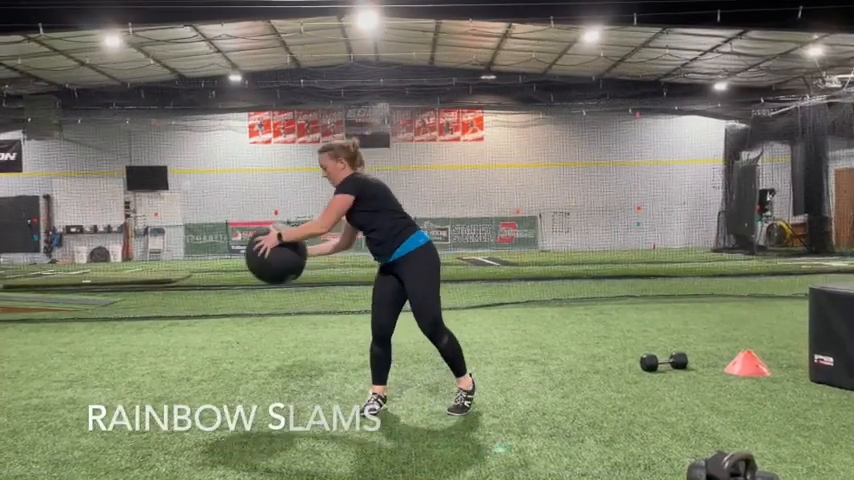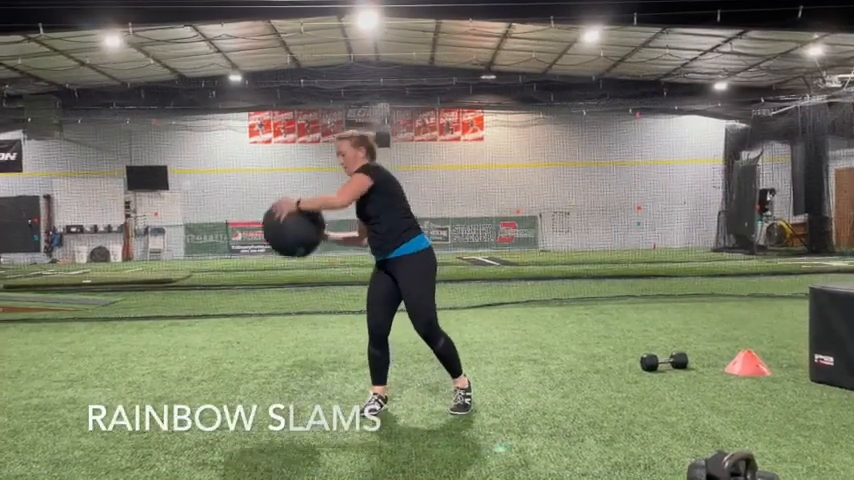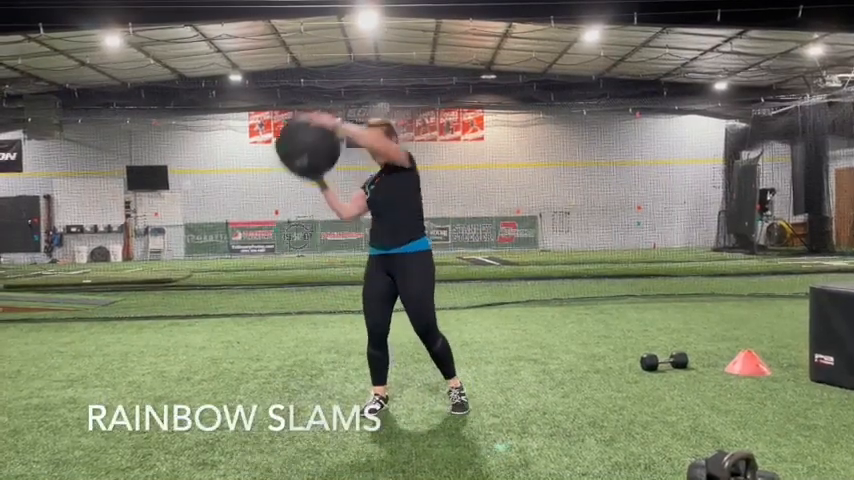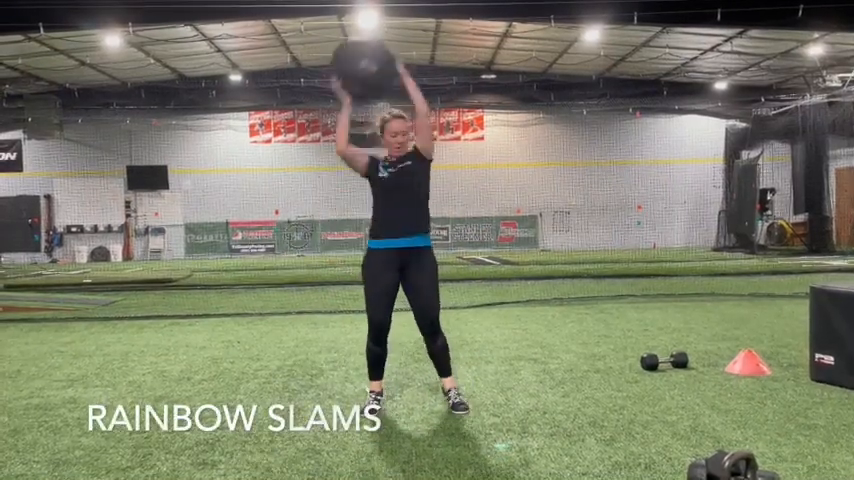
dt=0.2s
person 1, frame 1
left shoulder: (353, 185)
right shoulder: (356, 194)
left elbow: (321, 226)
right elbow: (343, 242)
left wrist: (280, 236)
left hip: (416, 258)
right hip: (391, 265)
left knee: (432, 326)
right knee: (380, 331)
left ankle: (465, 384)
right ankle: (378, 394)
person 1, frame 2
left shoulder: (373, 173)
right shoulder: (364, 189)
left elbow: (338, 200)
right elbow: (363, 238)
left wrist: (297, 204)
right wrist: (321, 236)
left hip: (414, 260)
right hip: (386, 265)
left knee: (427, 328)
right knee: (376, 332)
left ankle: (462, 385)
right ankle: (379, 394)
person 1, frame 3
left shoulder: (403, 164)
right shoulder: (372, 183)
left elbow: (377, 143)
right elbow: (347, 212)
left wrist: (334, 123)
right wrist: (321, 184)
left hip: (413, 259)
right hip: (379, 262)
left knee: (426, 328)
right knee: (376, 332)
left ankle: (456, 387)
right ankle: (379, 394)
person 1, frame 4
left shoulder: (420, 159)
right shoulder: (373, 166)
left elbow: (423, 113)
right elbow: (342, 147)
left wrist: (404, 76)
right wrist: (346, 103)
left hip: (419, 255)
right hip: (381, 256)
left knee: (430, 325)
right knee: (377, 327)
left ankle: (450, 388)
right ankle: (375, 392)
